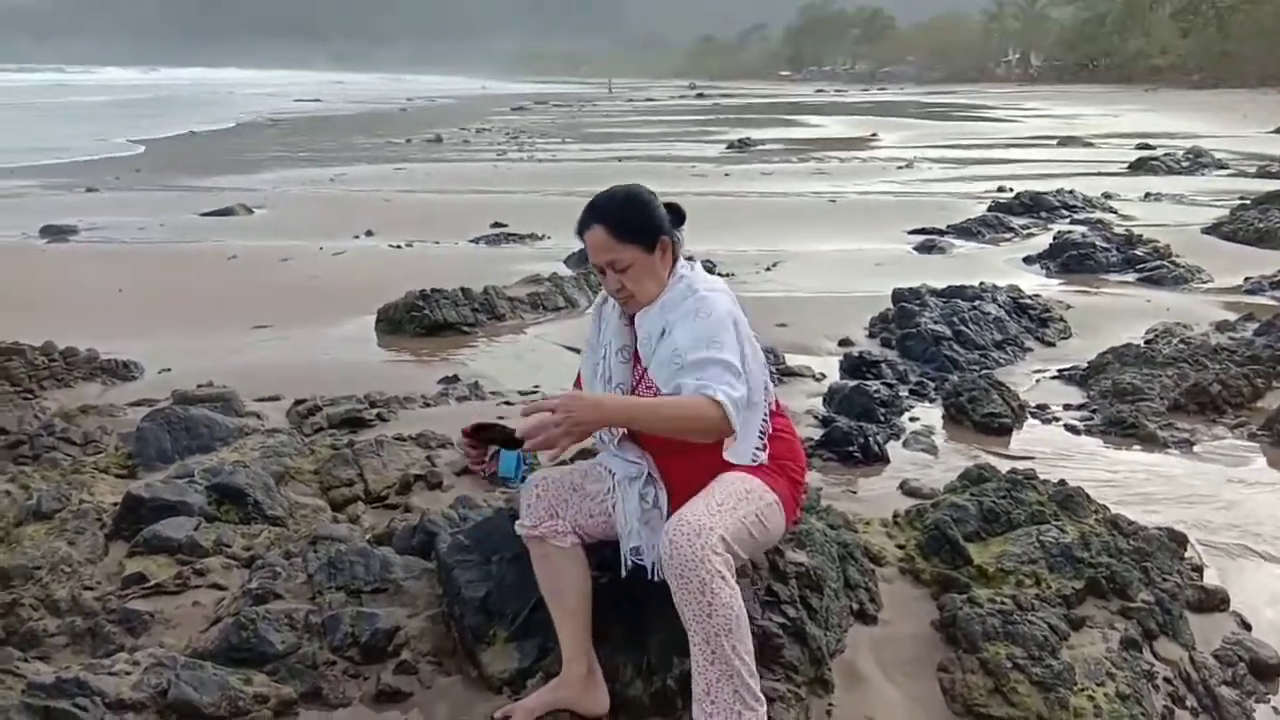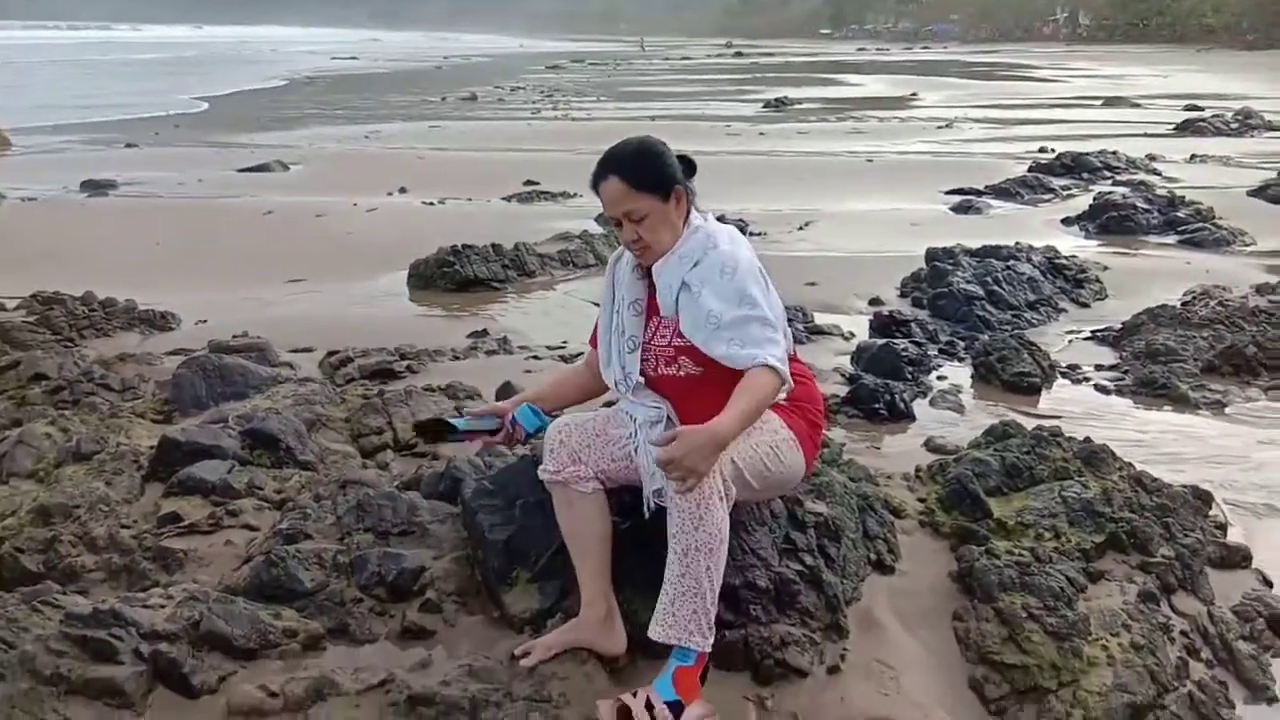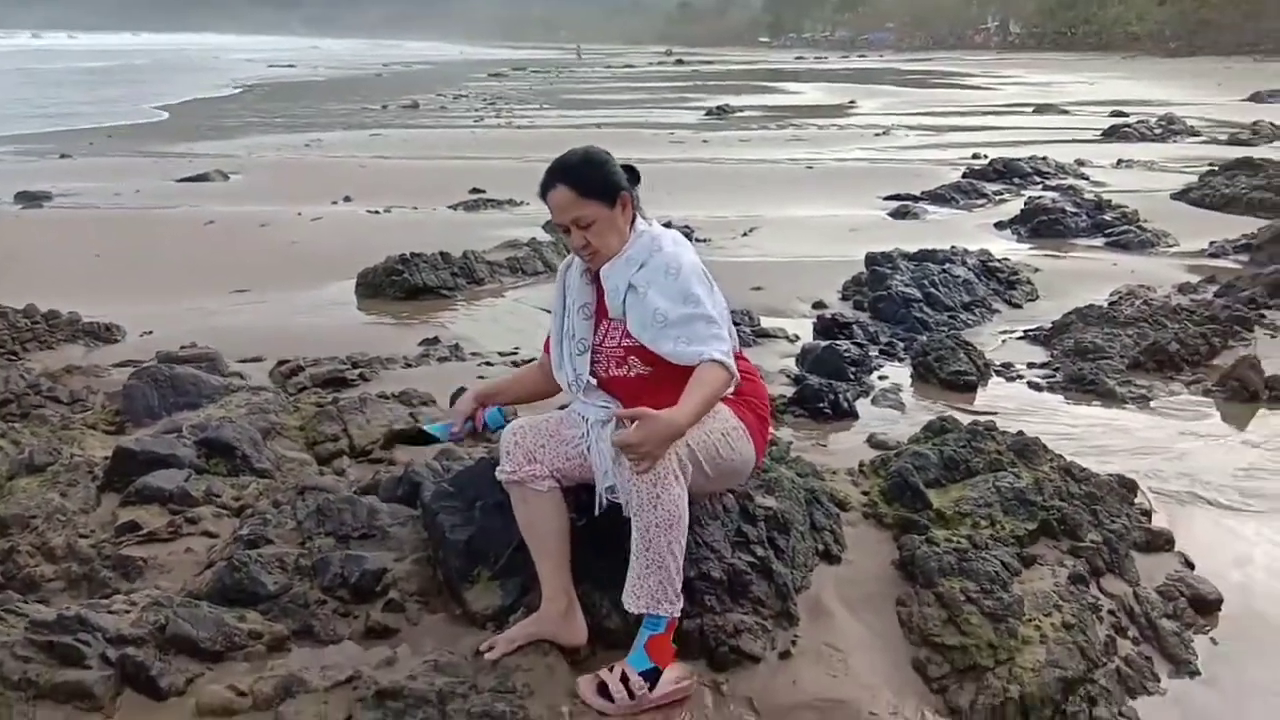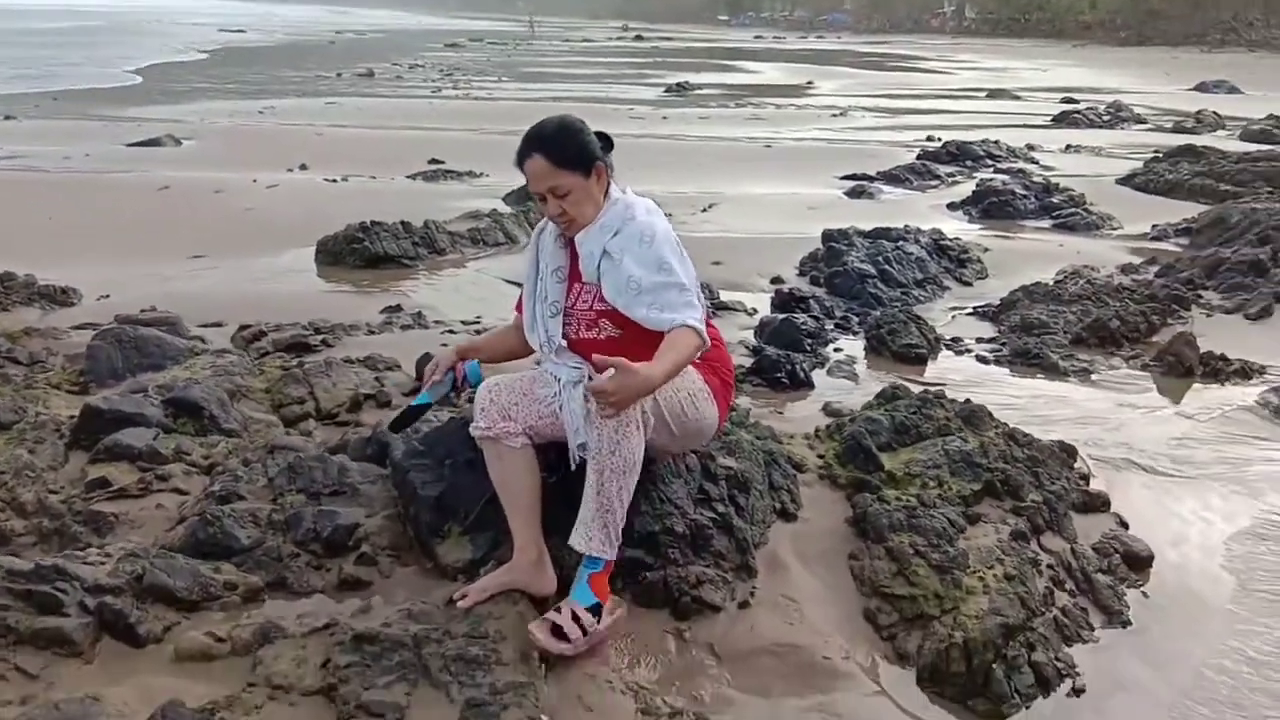
dt=0.3s
person 1, frame 1
left shoulder: (703, 307)
right shoulder: (614, 313)
left elbow: (717, 414)
right elbow: (584, 411)
left wrist: (610, 409)
right wrist: (514, 436)
left hip: (753, 475)
right hip: (658, 475)
left knee: (690, 538)
right knee: (543, 498)
right ankle: (580, 676)
person 1, frame 2
left shoulder: (721, 258)
right shoulder: (627, 268)
left elbow: (768, 363)
right elbow: (600, 367)
left wrist: (717, 434)
right wrist: (524, 403)
left hip: (770, 422)
right hip: (676, 422)
left knee: (702, 477)
right knee: (565, 444)
left ankle: (685, 669)
right ankle: (599, 617)
person 1, frame 3
left shoulder: (667, 261)
right shoulder: (577, 274)
left elbow: (716, 360)
right elbow: (555, 368)
left wrist: (673, 422)
right wrist: (485, 393)
left hip: (721, 419)
right hip: (626, 416)
left knee: (657, 452)
right knee: (522, 443)
left ankle: (658, 647)
right ankle: (559, 610)
person 1, frame 4
left shoulder: (640, 229)
right shoulder: (550, 239)
left elbow: (686, 324)
right elbow: (530, 330)
left wrist: (648, 377)
right wrist: (465, 349)
left hip: (685, 383)
right hip: (593, 378)
left knee: (621, 400)
right knee: (495, 401)
left ankle: (595, 578)
right ankle: (530, 561)
